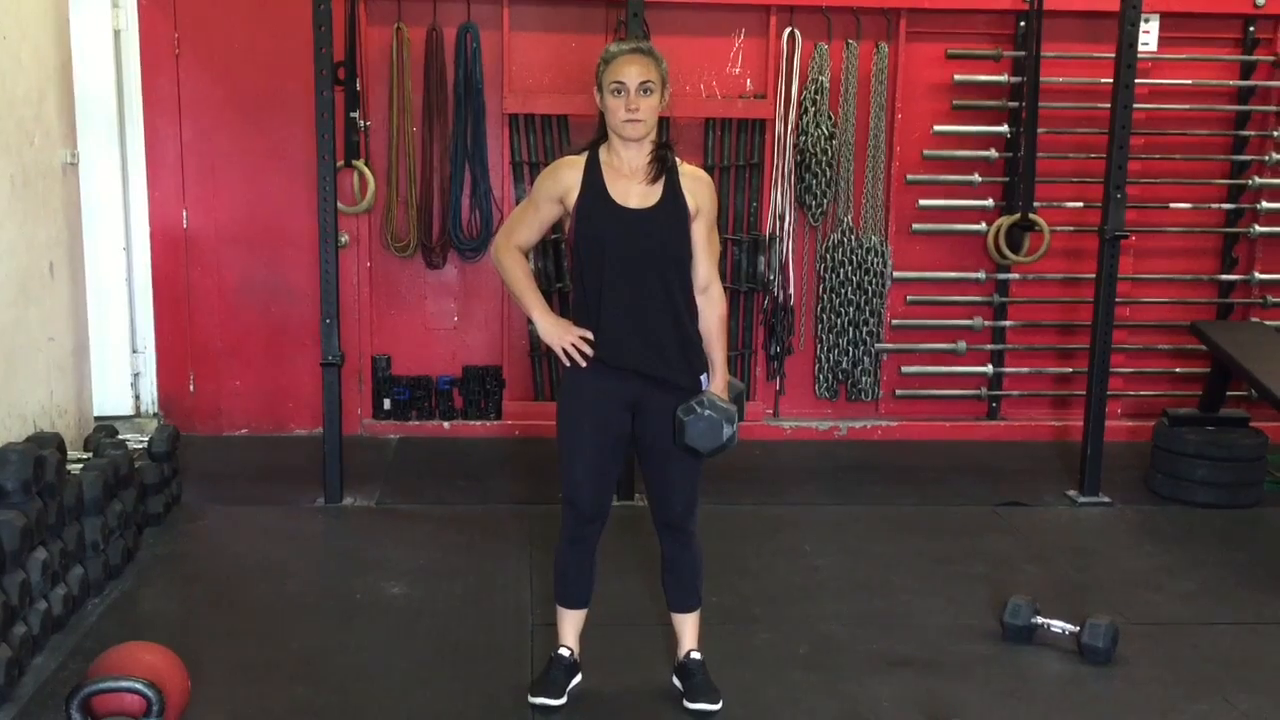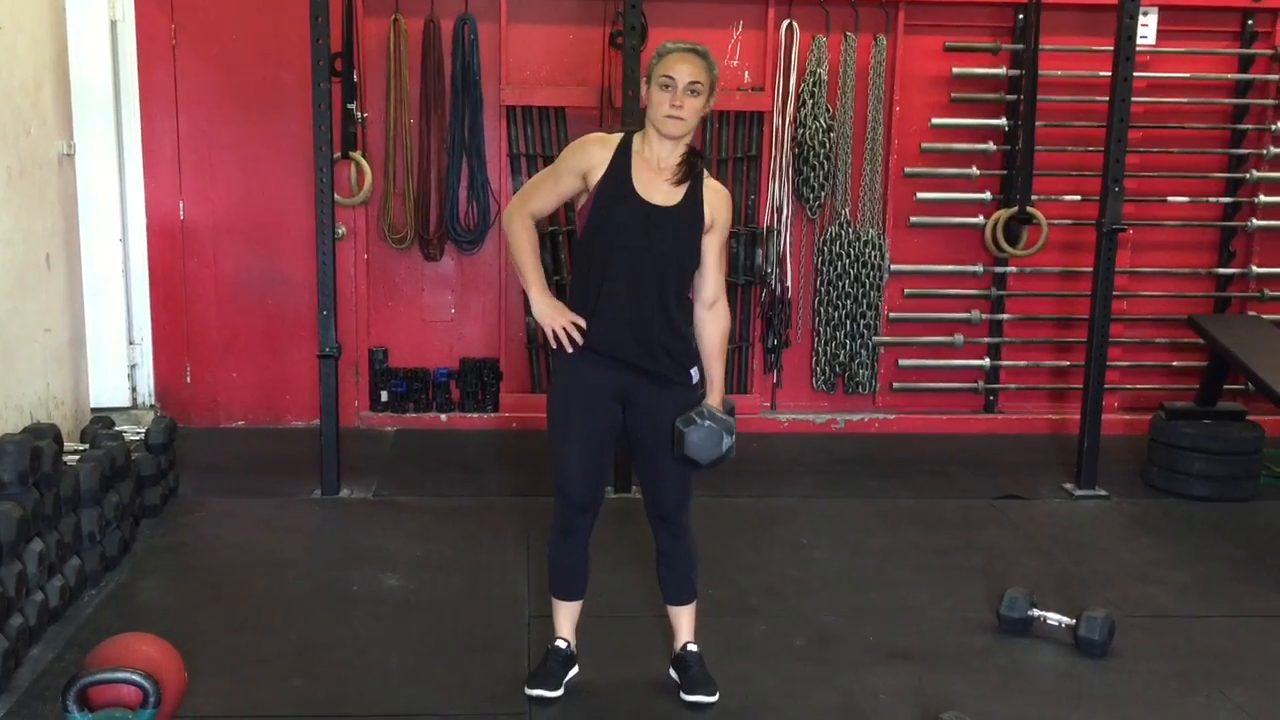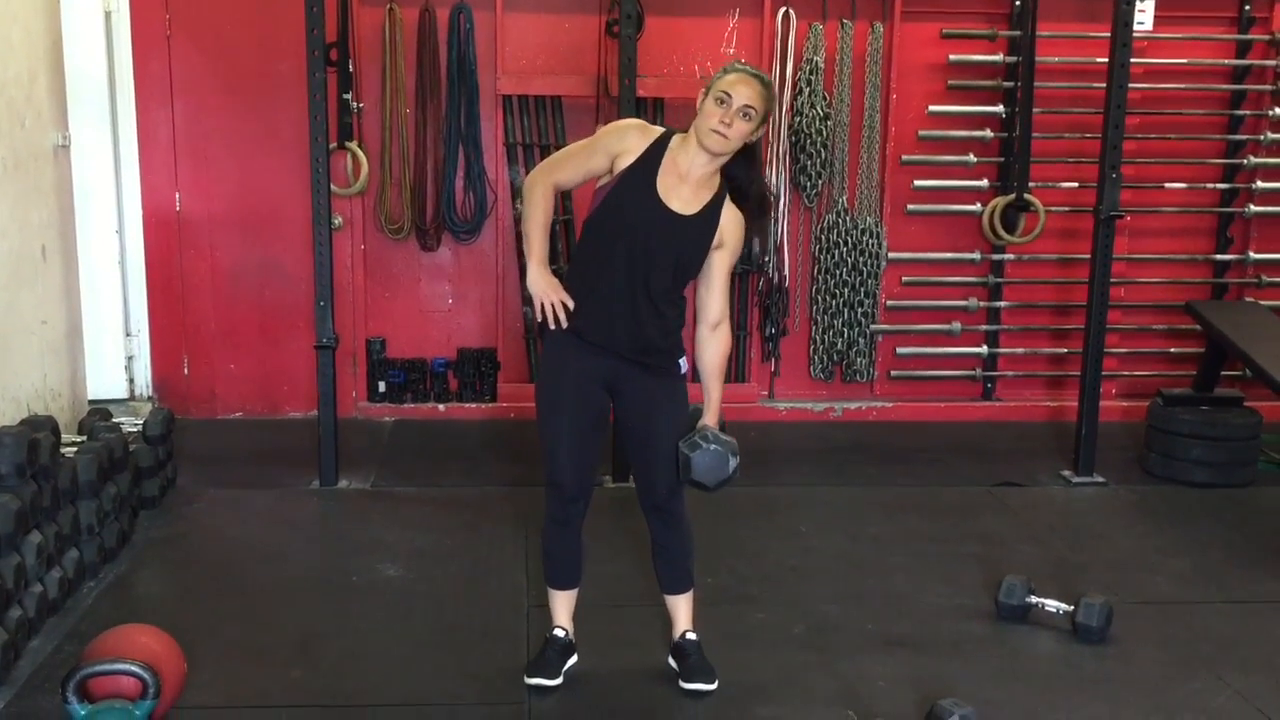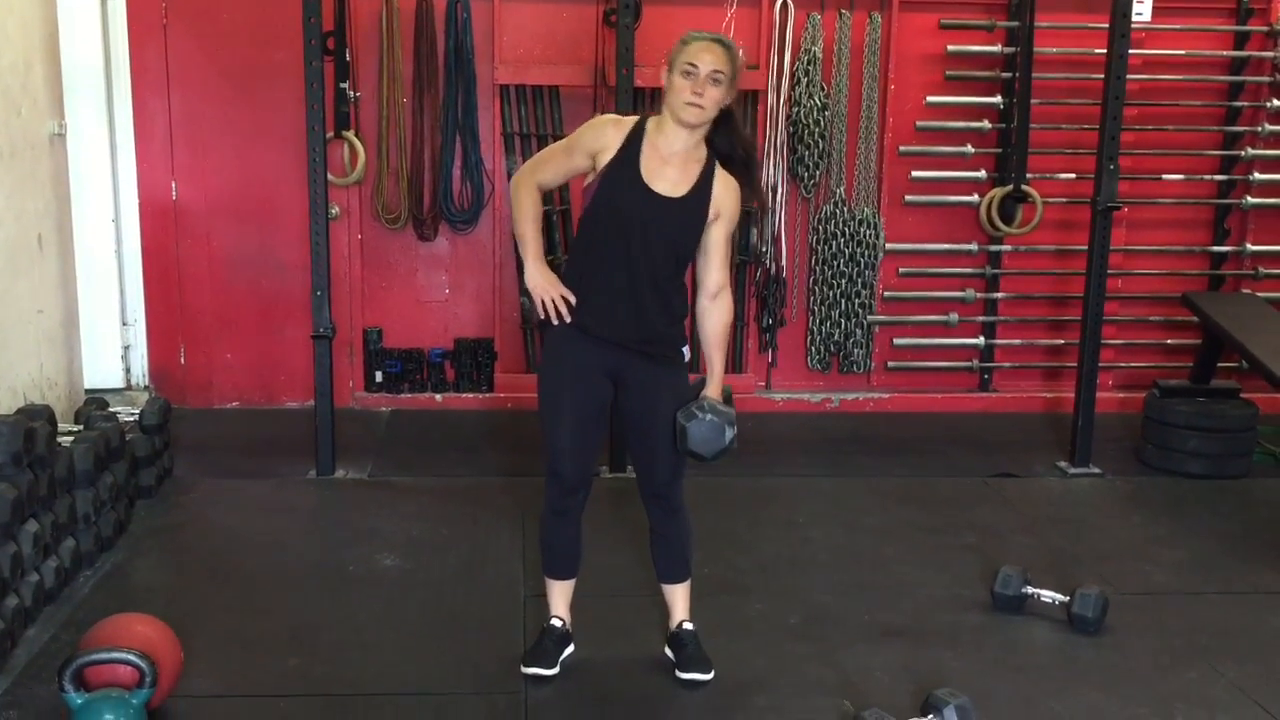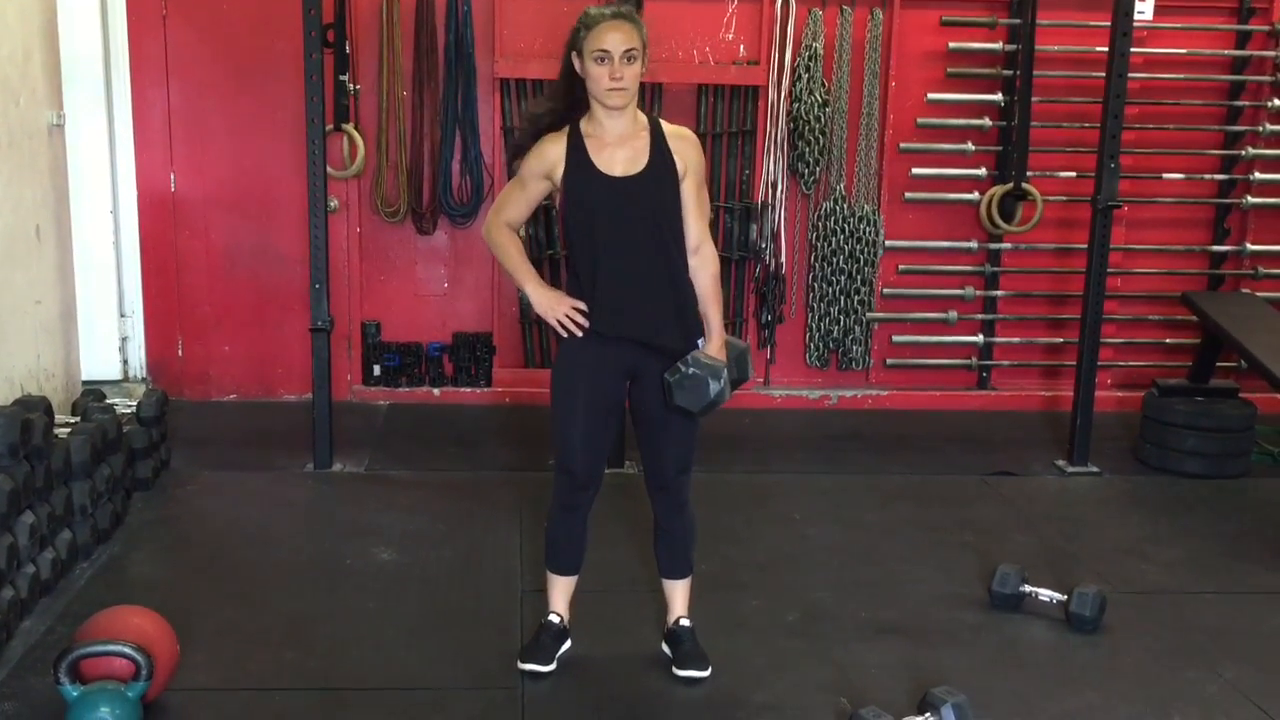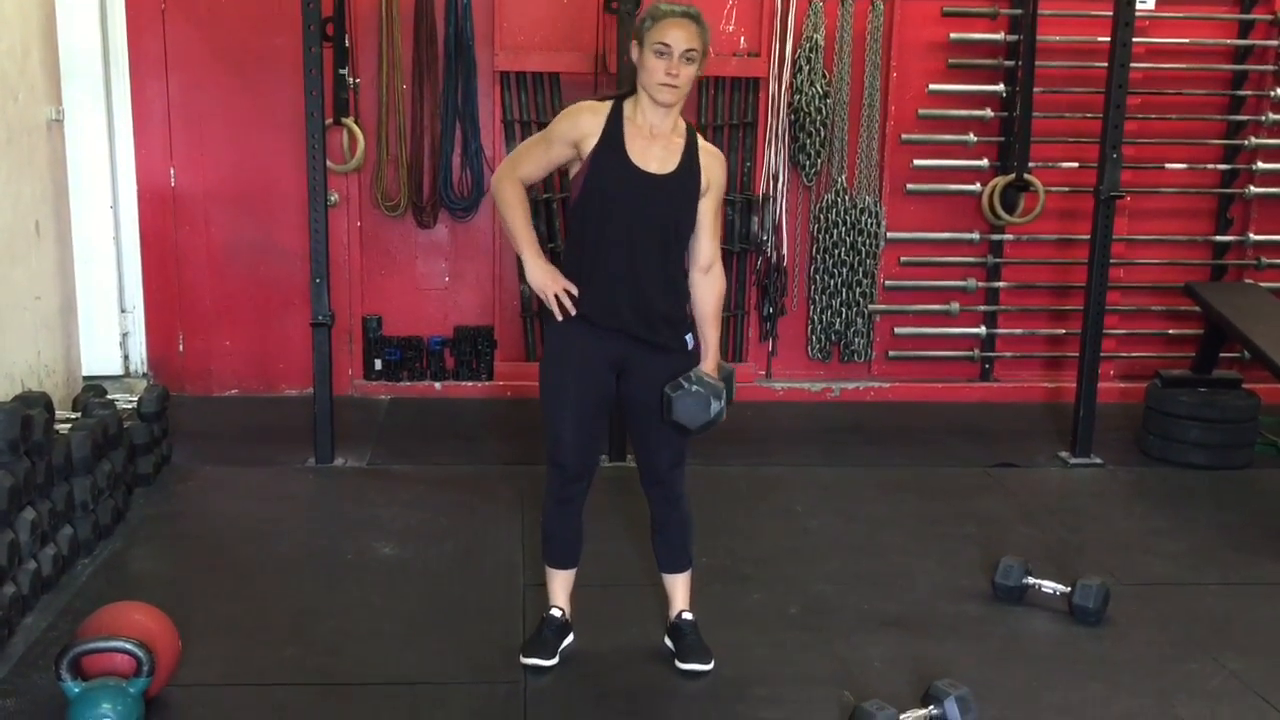
dt=0.7s
person 1, frame 1
left shoulder: (693, 185)
right shoulder: (570, 176)
left elbow: (707, 288)
right elbow: (508, 246)
left wrist: (719, 376)
right wrist: (543, 319)
left hip: (674, 379)
right hip: (595, 376)
left knee: (676, 520)
right knee: (582, 516)
left ankle: (689, 657)
right ankle: (565, 654)
person 1, frame 2
left shoulder: (713, 198)
right shoulder: (598, 154)
left elbow: (711, 302)
right elbow: (520, 213)
left wrist: (715, 390)
right wrist: (540, 297)
left hip: (666, 375)
right hip: (587, 364)
left knee: (670, 511)
right knee: (575, 505)
left ankle: (687, 649)
right ankle: (563, 646)
person 1, frame 3
left shoulder: (728, 219)
right shoulder: (631, 140)
left elbow: (713, 321)
right elbow: (542, 180)
left wrist: (713, 413)
right wrist: (537, 268)
left hip: (653, 366)
right hip: (574, 348)
left knee: (664, 498)
right knee: (566, 492)
left ankle: (685, 637)
right ankle: (561, 633)
person 1, frame 4
left shoulder: (723, 187)
right shoulder: (610, 134)
left elbow: (714, 292)
right elbow: (527, 181)
left wrist: (715, 380)
right wrist: (535, 268)
left hip: (658, 354)
right hip: (578, 338)
left knee: (663, 488)
right knee: (567, 482)
left ankle: (681, 628)
right ankle: (557, 623)
person 1, frame 5
left shoulder: (680, 145)
right shoulder: (554, 152)
left elbow: (699, 248)
right elbow: (498, 225)
left wrist: (716, 336)
right wrist: (538, 293)
left hip: (671, 343)
right hip: (592, 343)
left knee: (670, 484)
right knee: (575, 481)
left ankle: (679, 624)
right ankle: (555, 621)
person 1, frame 6
left shoulder: (707, 162)
right shoulder: (590, 123)
left elbow: (706, 267)
right elbow: (509, 179)
left wrist: (710, 355)
right wrist: (534, 262)
left hip: (661, 342)
right hip: (581, 331)
left knee: (665, 478)
right knee: (569, 472)
left ankle: (681, 618)
right ankle: (558, 614)
